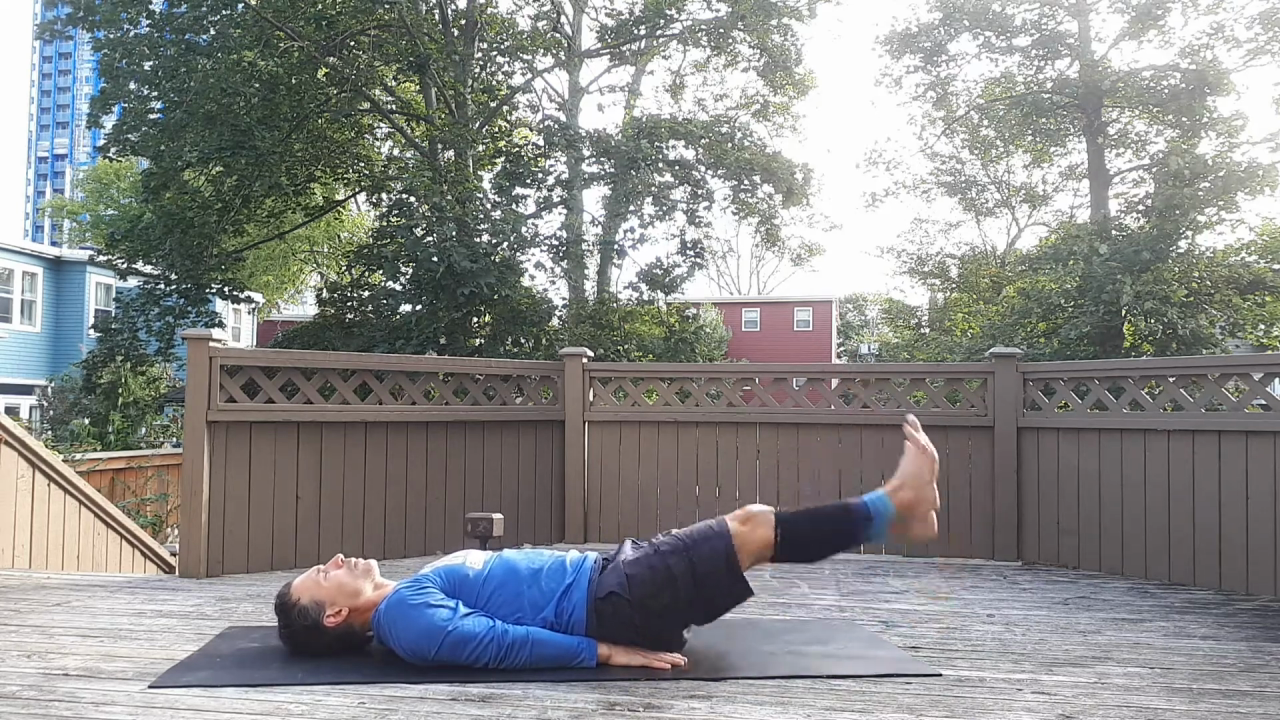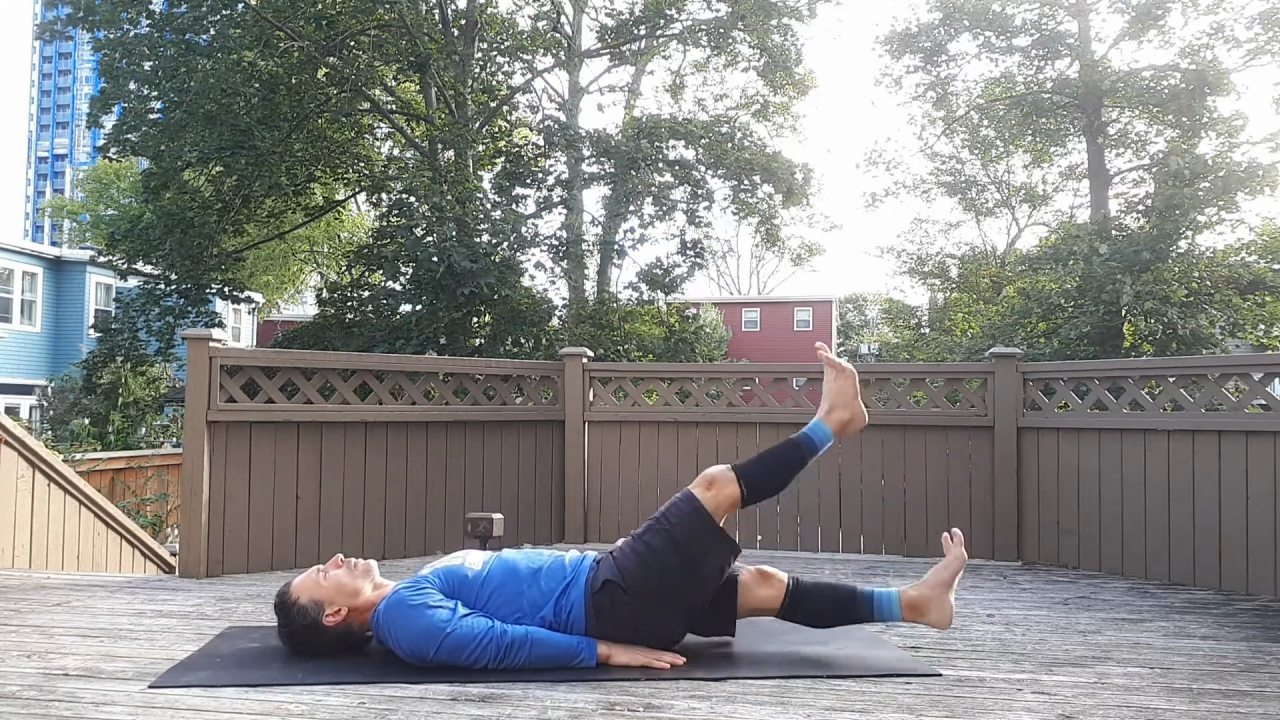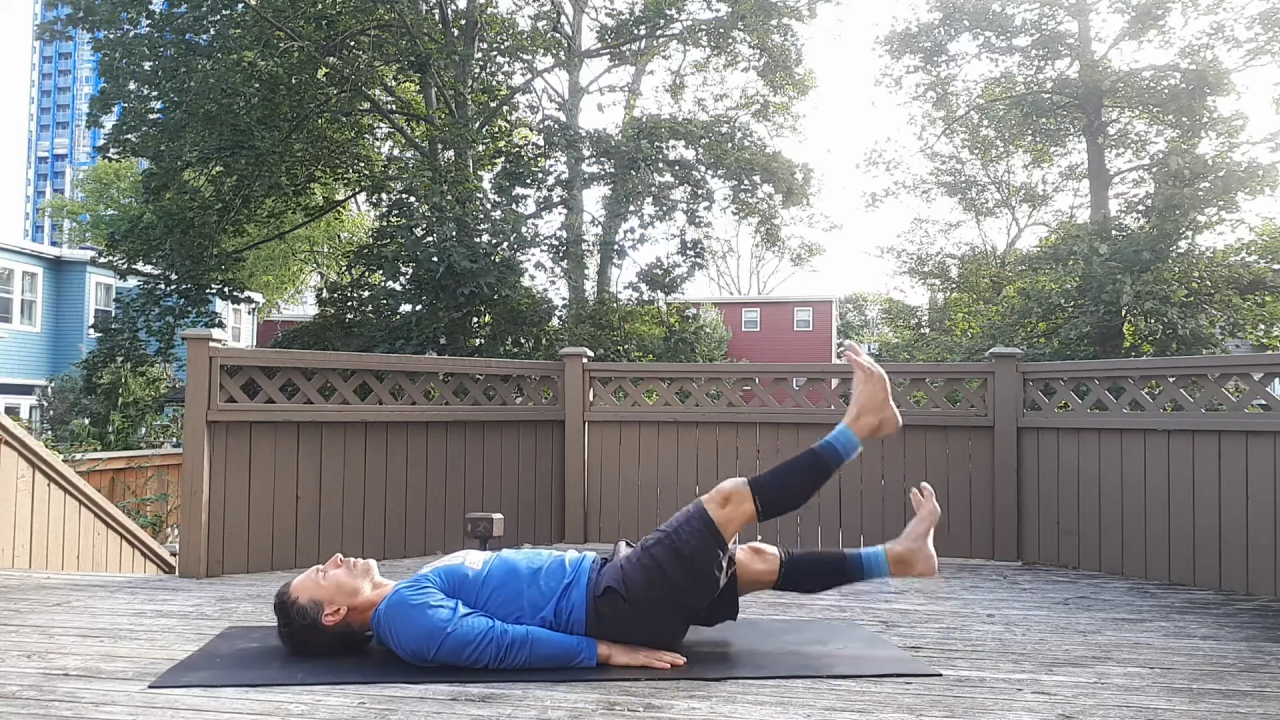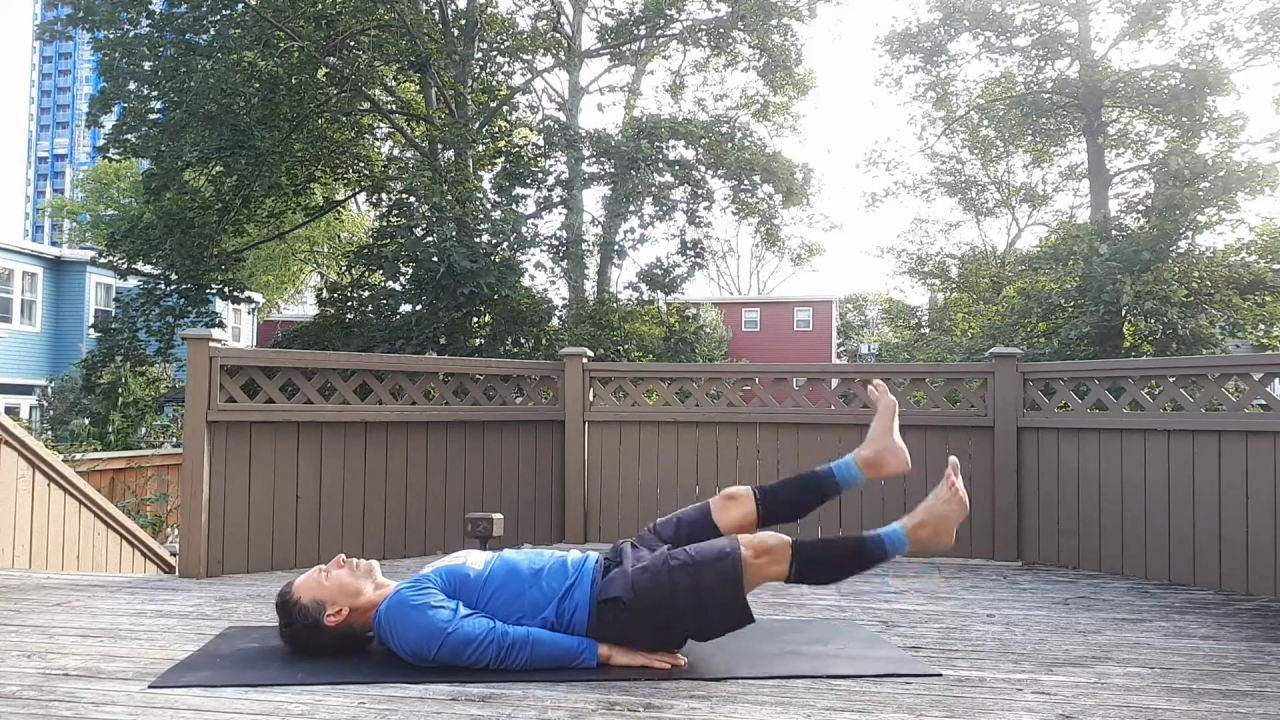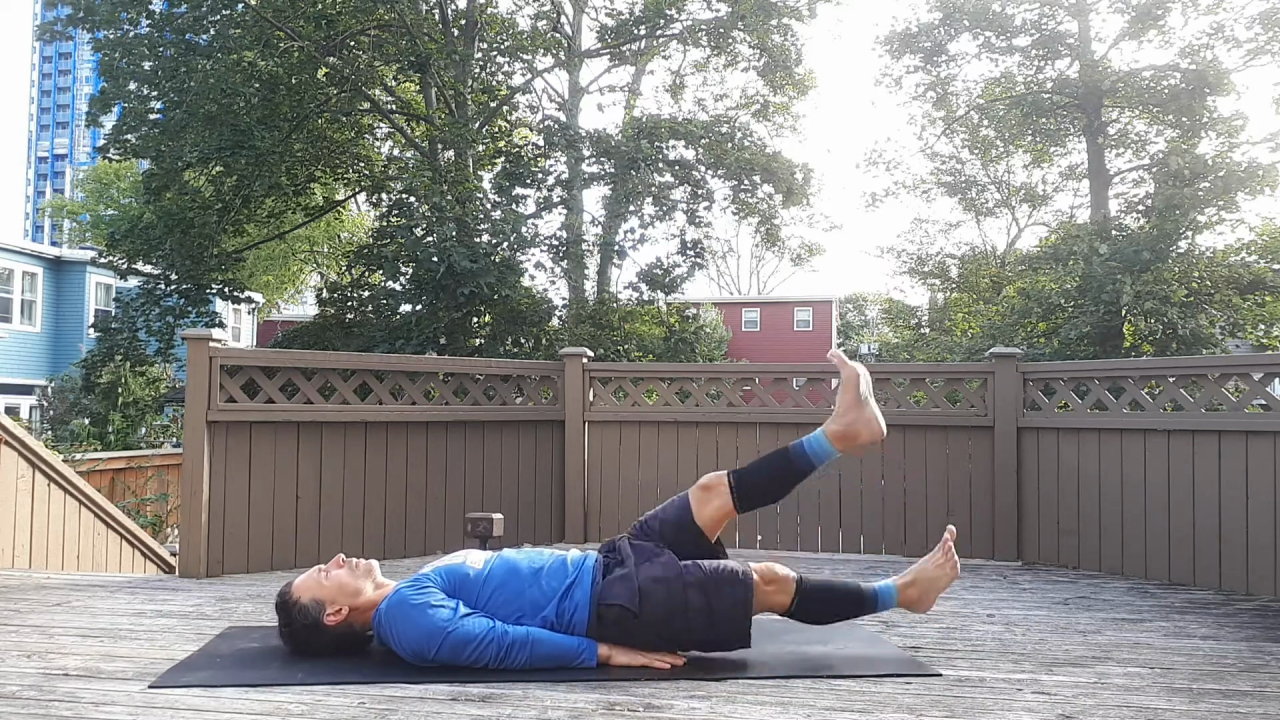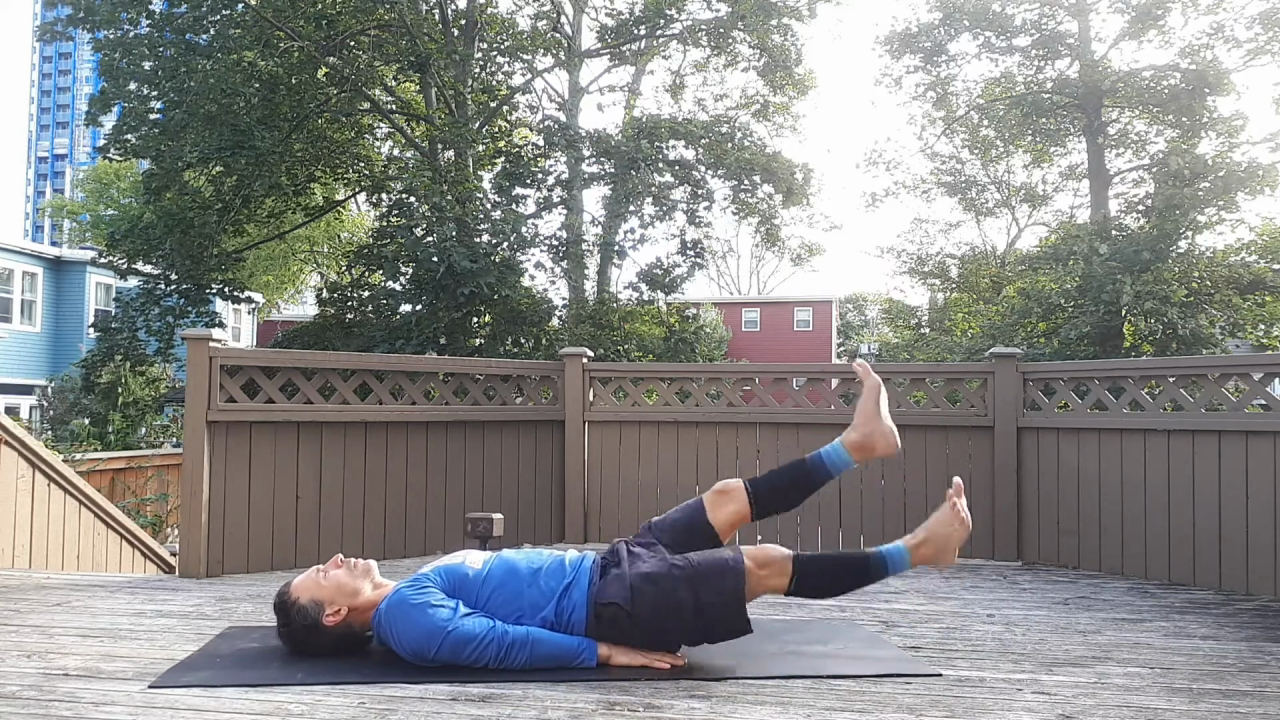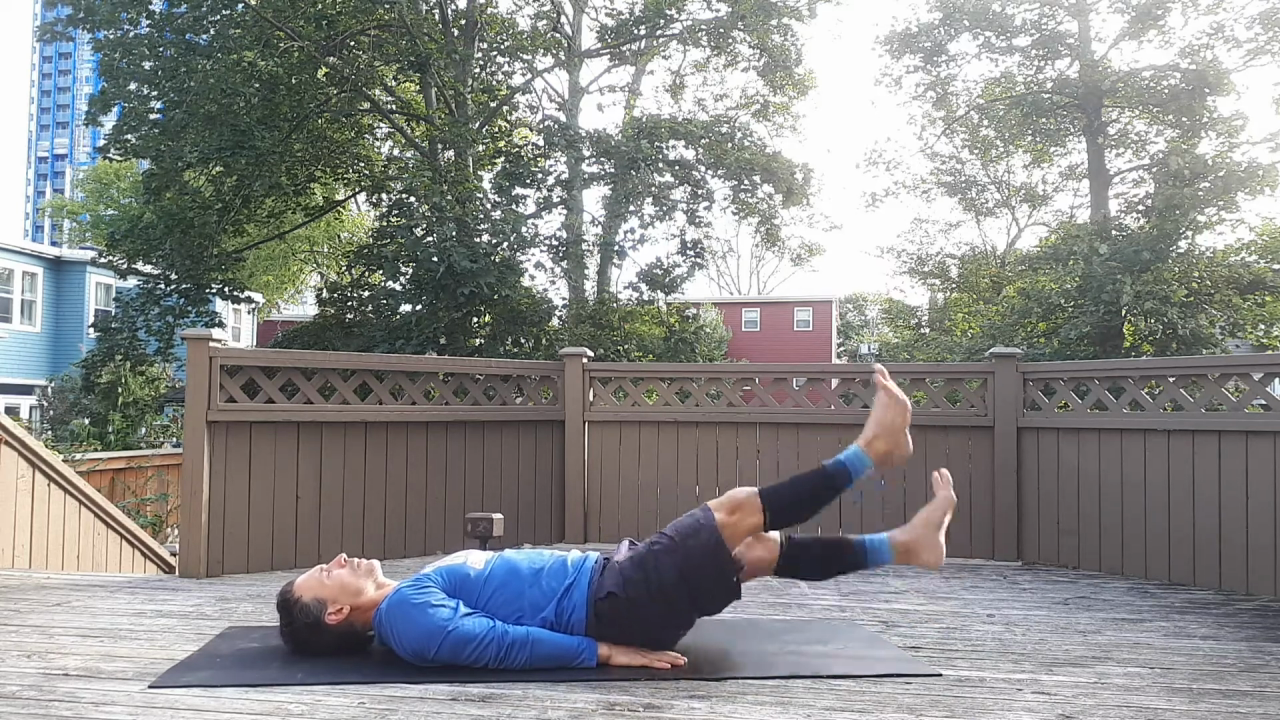
dt=0.2s
person 1, frame 1
left shoulder: (407, 594)
right shoulder: (402, 618)
right elbow: (498, 643)
right wrist: (607, 651)
left hip: (602, 573)
right hip: (608, 604)
left knee: (746, 525)
right knee: (751, 529)
left ankle: (892, 509)
right ankle: (894, 502)
person 1, frame 2
left shoulder: (413, 595)
right shoulder: (405, 620)
right elbow: (504, 644)
right wrist: (610, 650)
left hip: (601, 578)
right hip: (609, 602)
left knee: (760, 583)
right knee: (717, 484)
left ankle: (909, 601)
right ankle: (830, 421)
person 1, frame 3
left shoulder: (412, 593)
right shoulder: (405, 617)
right elbow: (501, 644)
right wrist: (607, 650)
left hip: (600, 578)
right hip: (611, 608)
left knee: (754, 560)
right knee: (730, 500)
left ankle: (896, 557)
right ankle: (855, 426)
person 1, frame 4
left shoulder: (415, 591)
right shoulder: (406, 620)
right elbow: (504, 643)
right wrist: (609, 652)
left hip: (605, 571)
right hip: (611, 605)
left knee: (735, 502)
right knee: (764, 550)
left ankle: (867, 461)
right ankle: (910, 532)
person 1, frame 5
left shoulder: (413, 592)
right shoulder: (405, 618)
right elbow: (503, 643)
right wrist: (609, 650)
left hip: (605, 570)
right hip: (610, 607)
left knee: (715, 492)
right knee: (769, 581)
left ankle: (841, 432)
right ankle: (899, 592)
person 1, frame 6
left shoulder: (411, 594)
right shoulder: (405, 617)
right elbow: (502, 643)
right wrist: (608, 650)
left hip: (603, 570)
right hip: (609, 607)
left knee: (731, 498)
right knee: (764, 564)
left ankle: (857, 442)
right ankle: (912, 551)
person 1, frame 7
left shoulder: (413, 592)
right shoulder: (405, 618)
right elbow: (501, 643)
right wrist: (610, 651)
left hip: (604, 577)
right hip: (609, 604)
left knee: (762, 545)
right knee: (737, 508)
left ankle: (900, 544)
right ankle: (868, 452)
